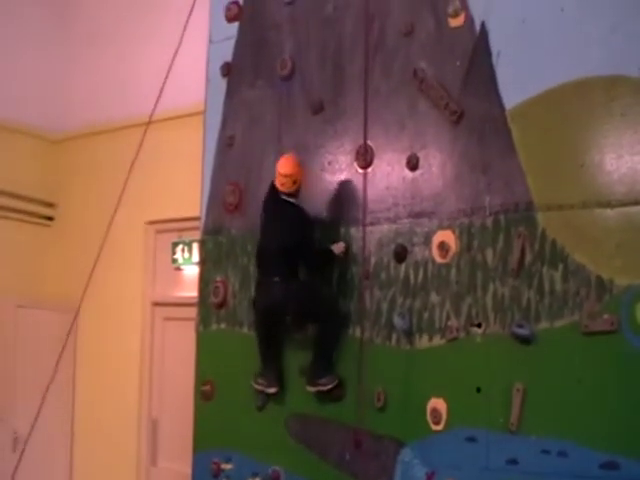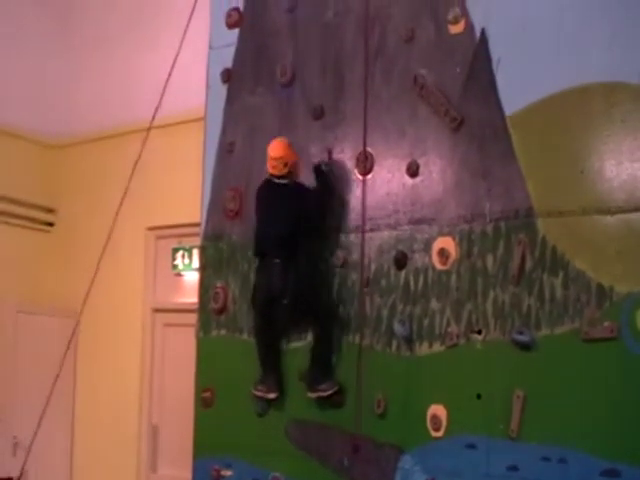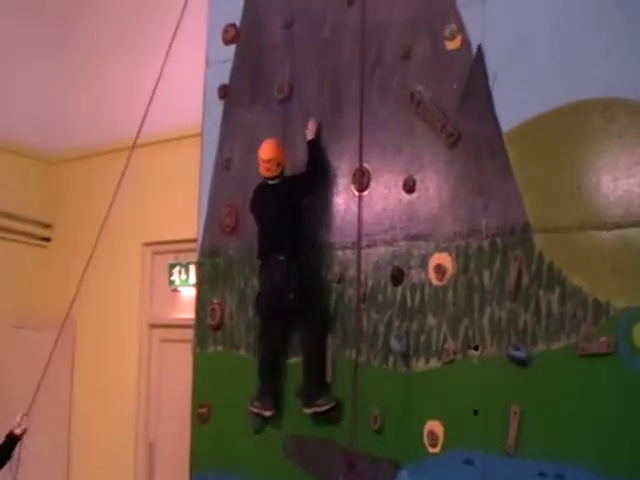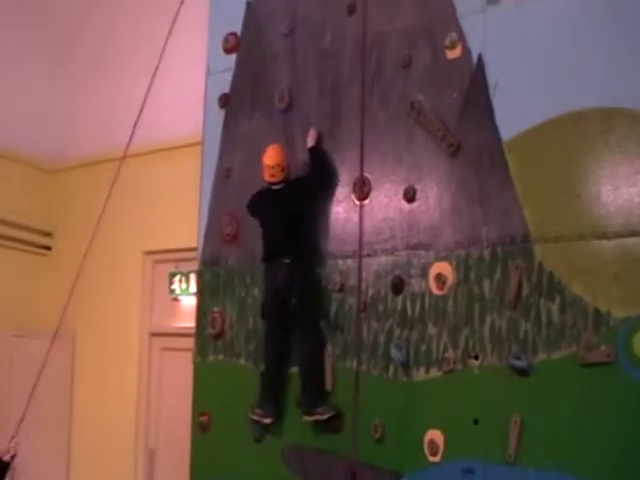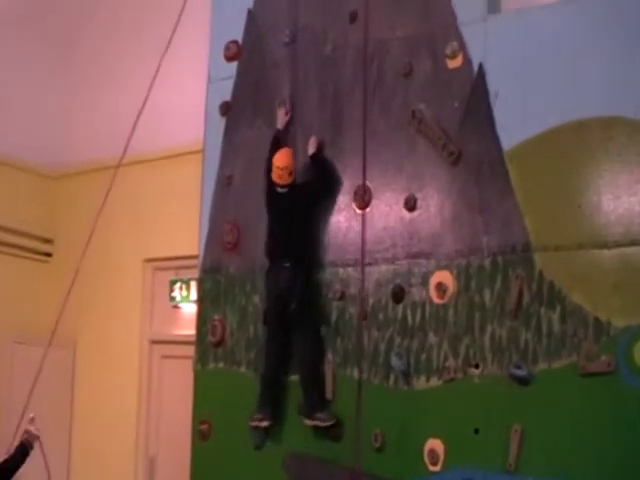
dt=0.3s
person 1, frame 1
left shoulder: (270, 205)
right shoulder: (300, 218)
right elbow: (310, 261)
left wrist: (281, 169)
right wrist: (332, 251)
left hip: (264, 287)
right hip: (288, 288)
left knee: (265, 322)
right knee: (331, 316)
left ankle: (270, 374)
right ankle: (318, 374)
person 1, frame 2
left shoulder: (263, 190)
right shoulder: (297, 194)
right elbow: (318, 203)
right wrist: (319, 171)
left hip: (264, 271)
right hip: (287, 271)
left knee: (265, 325)
right knee: (322, 321)
left ankle: (269, 381)
right ankle: (318, 380)
person 1, frame 3
left shoulder: (258, 194)
right shoulder: (292, 188)
right elbow: (317, 171)
right wrist: (312, 138)
left hip: (267, 269)
right hip: (290, 268)
left knee: (269, 334)
right knee: (312, 330)
left ankle: (266, 397)
right ankle: (313, 395)
person 1, frame 4
left shoulder: (261, 199)
right shoulder: (298, 191)
right elbow: (325, 176)
right wrist: (313, 146)
left hip: (273, 271)
right hip: (297, 270)
left knee: (274, 339)
right knee: (308, 337)
left ankle: (267, 404)
right ankle: (312, 403)
person 1, frame 5
left shoulder: (272, 196)
right shoulder: (303, 196)
left elbow: (270, 160)
right elbow: (328, 181)
left wrist: (280, 129)
right wrist: (314, 153)
left hip: (275, 274)
right hip: (298, 274)
left knee: (275, 342)
right knee: (307, 340)
left ankle: (265, 409)
right ankle: (313, 408)
